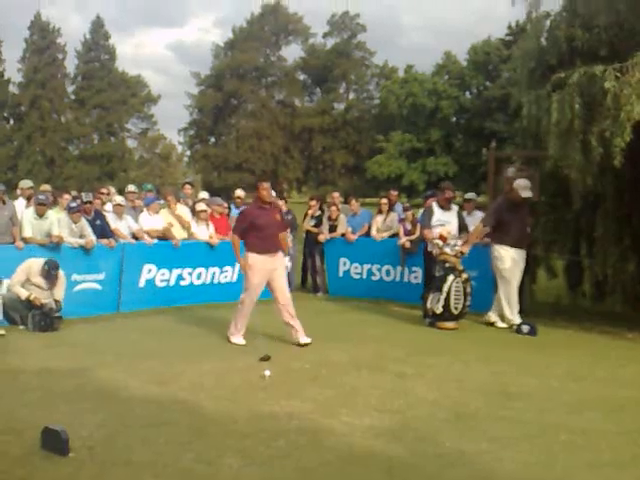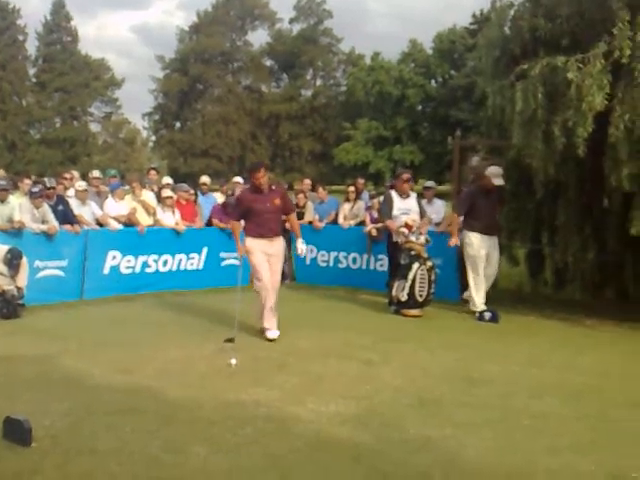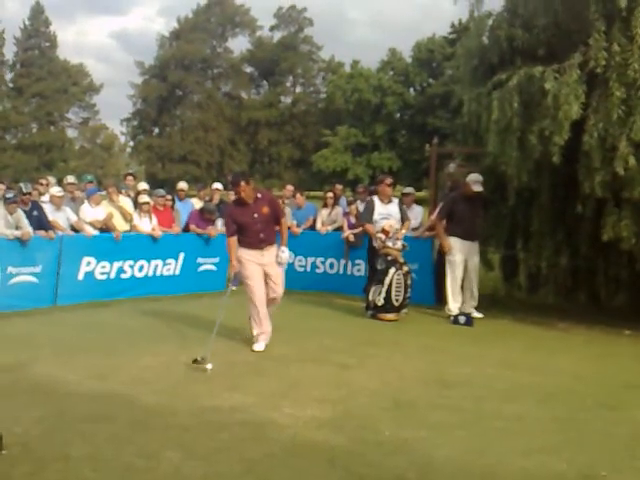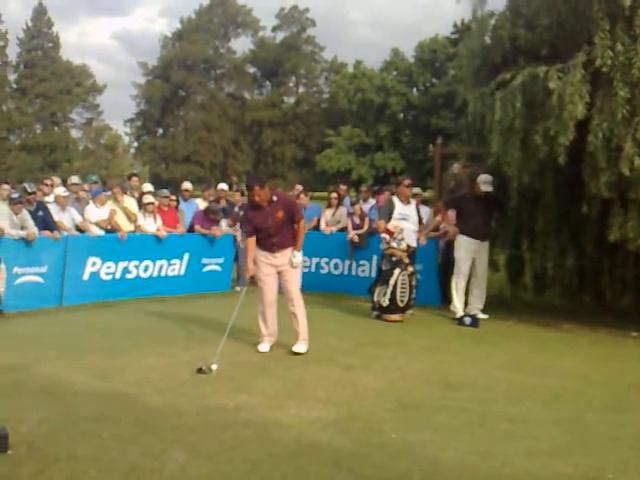
dt=0.4s
person 1, frame 1
left shoulder: (276, 210)
right shoulder: (249, 211)
right elbow: (235, 235)
left wrist: (286, 256)
right wrist: (239, 258)
left hip: (276, 258)
right hip: (256, 259)
left knee: (284, 298)
right knee: (249, 298)
left ankle: (298, 334)
right ankle: (235, 333)
person 1, frame 2
left shoulder: (279, 193)
right shoulder: (244, 196)
left elbow: (291, 215)
right elbow: (235, 220)
left wrist: (299, 239)
right wrist: (238, 243)
left hip: (277, 242)
right hip: (255, 243)
left knee: (274, 284)
right knee: (265, 282)
left ankle: (270, 322)
right ankle: (268, 324)
person 1, frame 3
left shoulder: (268, 198)
right shoulder: (232, 210)
left elbow: (282, 221)
right elbow: (231, 236)
left wrist: (284, 246)
right wrist: (233, 260)
left hip: (271, 251)
right hip: (248, 254)
left knee: (276, 292)
right knee: (257, 296)
left ankle: (257, 320)
right ankle: (262, 336)
person 1, frame 4
left shoulder: (286, 201)
right shoulder: (249, 211)
left elbow: (300, 224)
right elbow: (250, 237)
left wrist: (298, 250)
right wrist: (249, 262)
left hip: (288, 253)
right hip: (264, 255)
left knee: (293, 295)
right knee: (267, 297)
left ankle: (301, 339)
right ankle: (267, 337)
person 2, frame 1
left shoulder: (525, 204)
right shoulder: (500, 205)
right elbow: (482, 225)
left wrist: (527, 228)
left hip: (520, 250)
right hip: (503, 248)
left knee: (511, 285)
right knee: (508, 285)
left ankle: (493, 315)
right ankle: (513, 319)
person 2, frame 2
left shoulder: (497, 191)
right shoulder: (471, 192)
right elbow: (457, 214)
left wrist: (496, 219)
right wrist: (454, 235)
left hip: (492, 236)
right hip: (474, 235)
left knee: (492, 270)
right knee: (476, 272)
left ankle: (471, 296)
right ankle: (477, 306)
person 2, frame 3
left shoulder: (480, 199)
right shoulder: (453, 198)
left elbow: (484, 214)
right elbow: (439, 220)
left wrist: (479, 227)
right wrist: (443, 240)
left hip: (473, 242)
right hip: (456, 241)
left knee: (472, 277)
right knee: (454, 276)
left ankle: (469, 307)
right ankle: (453, 310)
person 2, frame 4
left shoulder: (492, 200)
right shoulder: (463, 197)
left elbow: (502, 213)
right elbow: (441, 205)
left wrist: (492, 222)
left hip: (483, 242)
right hip: (465, 239)
left knee: (480, 276)
right knee: (461, 273)
left ankle: (474, 308)
right ankle: (458, 309)
person 3, frame 1
left shoulder: (456, 210)
right shoulder: (431, 208)
left elbow: (464, 231)
right elbow: (425, 230)
right wrist: (435, 240)
right hip: (432, 251)
right knee: (431, 283)
right ankle: (428, 313)
person 3, frame 2
left shoulder: (414, 197)
right shoulder: (390, 196)
left elbow: (424, 216)
right elbow: (386, 220)
left wrist: (423, 226)
right wrist: (398, 230)
right hip: (396, 240)
right knee: (396, 272)
right ankle: (394, 301)
person 3, frame 3
left shoulder: (397, 203)
right shoulder: (372, 202)
left elbow: (407, 221)
right elbow: (366, 224)
left wrist: (402, 231)
right wrist: (377, 234)
right hip: (377, 245)
right knee: (375, 276)
person 3, frame 4
left shoulder: (414, 204)
right shoulder: (391, 202)
left elbow: (420, 224)
right elbow: (381, 221)
left wrist: (422, 234)
right wrist: (385, 234)
left hip: (410, 247)
right hip: (392, 246)
left knee: (407, 278)
right knee: (386, 276)
left ankle: (404, 306)
right ankle: (379, 305)
